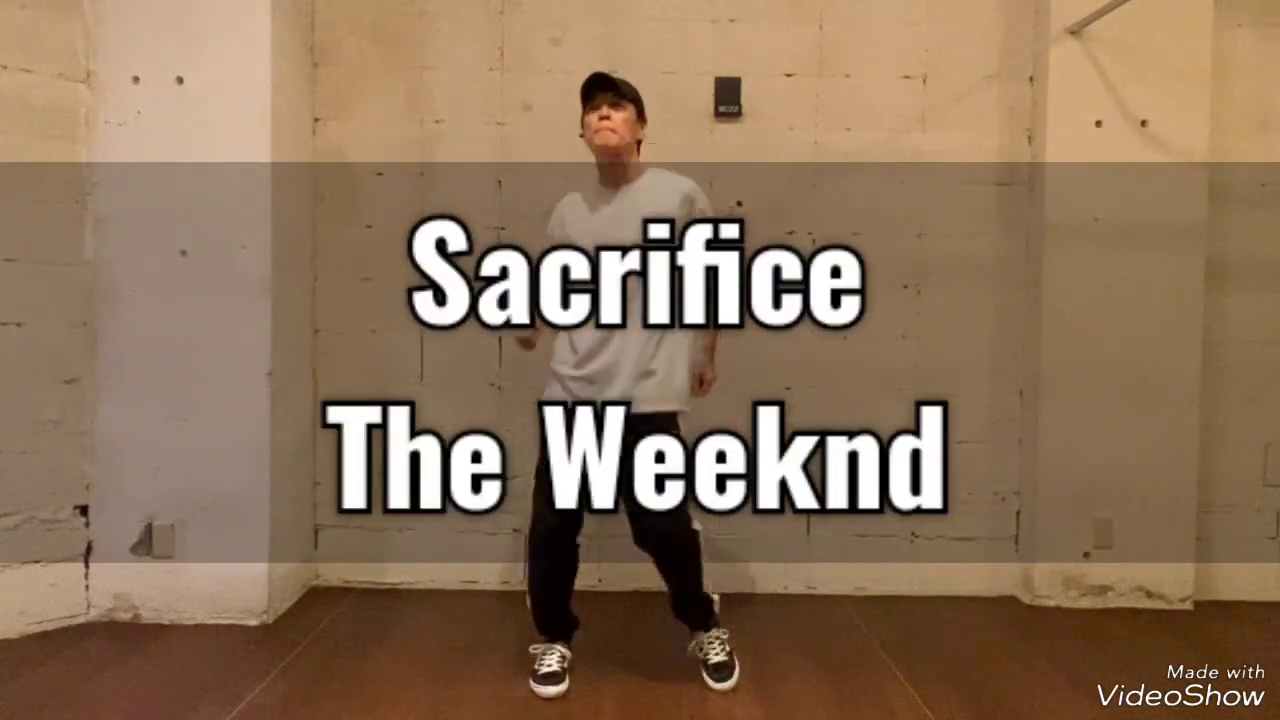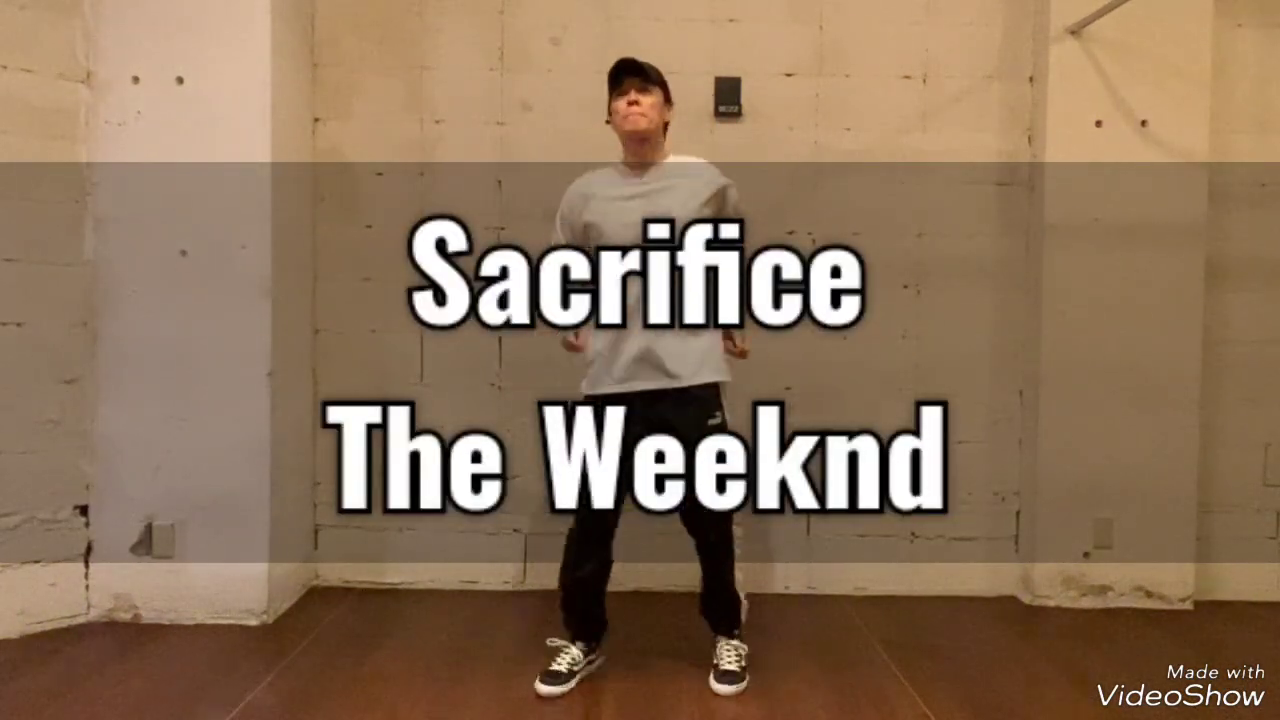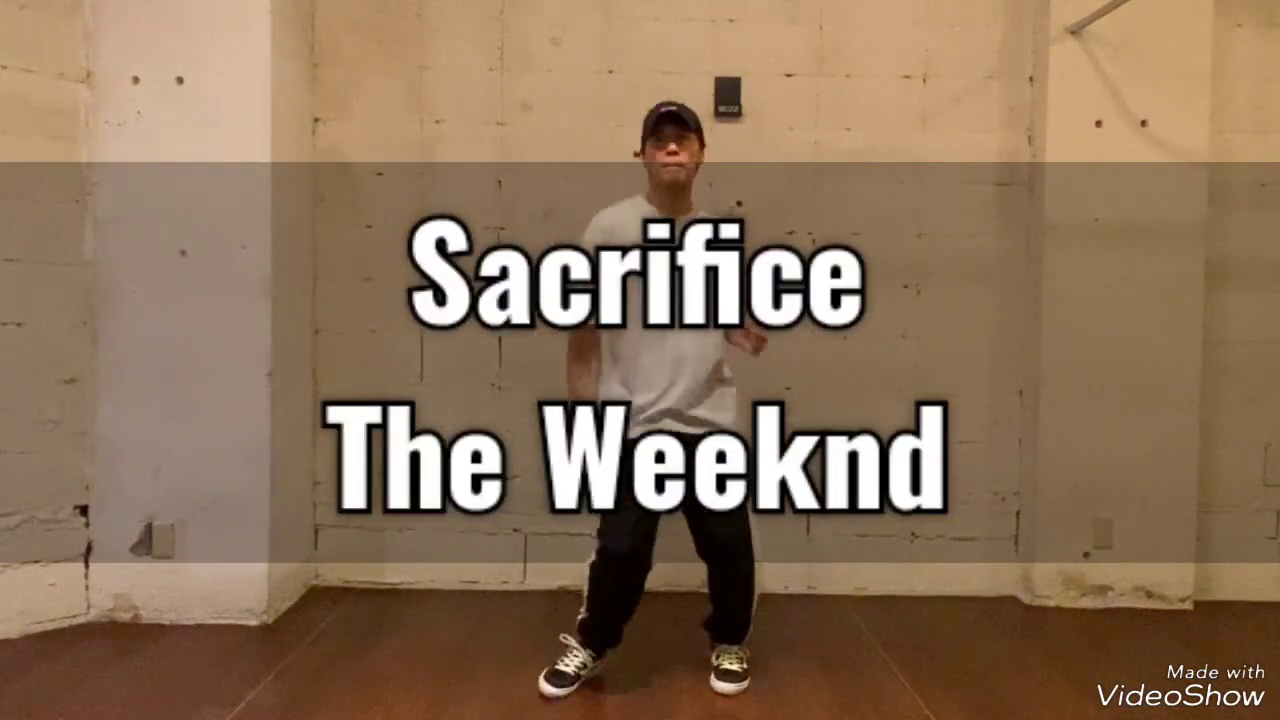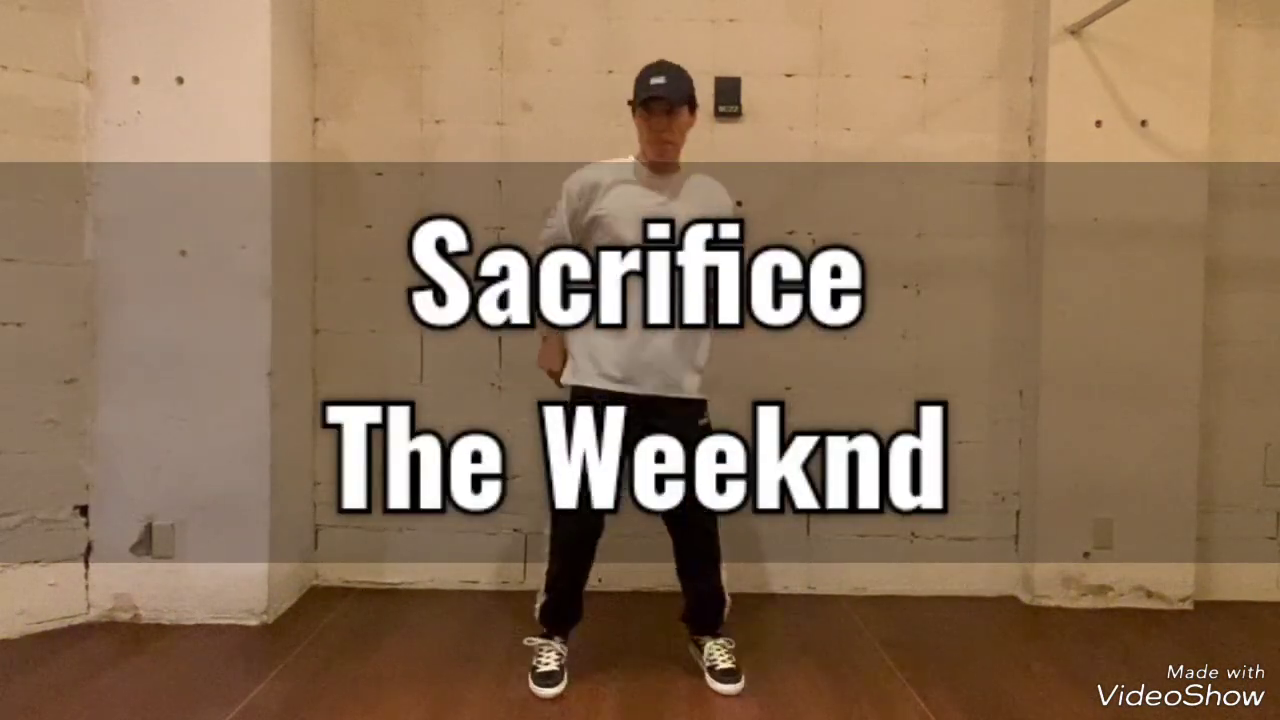
dt=0.2s
person 1, frame 1
left shoulder: (679, 193)
right shoulder: (567, 211)
left wrist: (706, 353)
right wrist: (535, 326)
left hip: (650, 396)
right hip: (573, 394)
left knee: (663, 527)
right knee: (551, 528)
left ankle: (706, 630)
right ankle: (555, 641)
person 1, frame 2
left shoulder: (708, 182)
right shoulder: (584, 193)
left wrist: (730, 324)
right wrist: (571, 323)
left hip: (690, 378)
right hip: (611, 382)
left knee: (708, 515)
right knee: (592, 519)
left ankle: (727, 636)
right ankle: (579, 641)
person 1, frame 3
right shoulder: (611, 225)
right elbow: (581, 317)
left wrist: (748, 335)
right wrist: (582, 403)
left hip: (708, 421)
right hip: (631, 419)
left knee: (730, 545)
right knee: (621, 551)
left ankle: (729, 644)
right ankle: (588, 645)
person 1, frame 4
left shoulder: (713, 198)
right shoulder: (592, 182)
right wrist: (552, 340)
left hip: (678, 387)
right hip: (598, 381)
left knee: (694, 518)
right knee: (577, 513)
left ankle: (710, 635)
right ankle: (553, 636)
